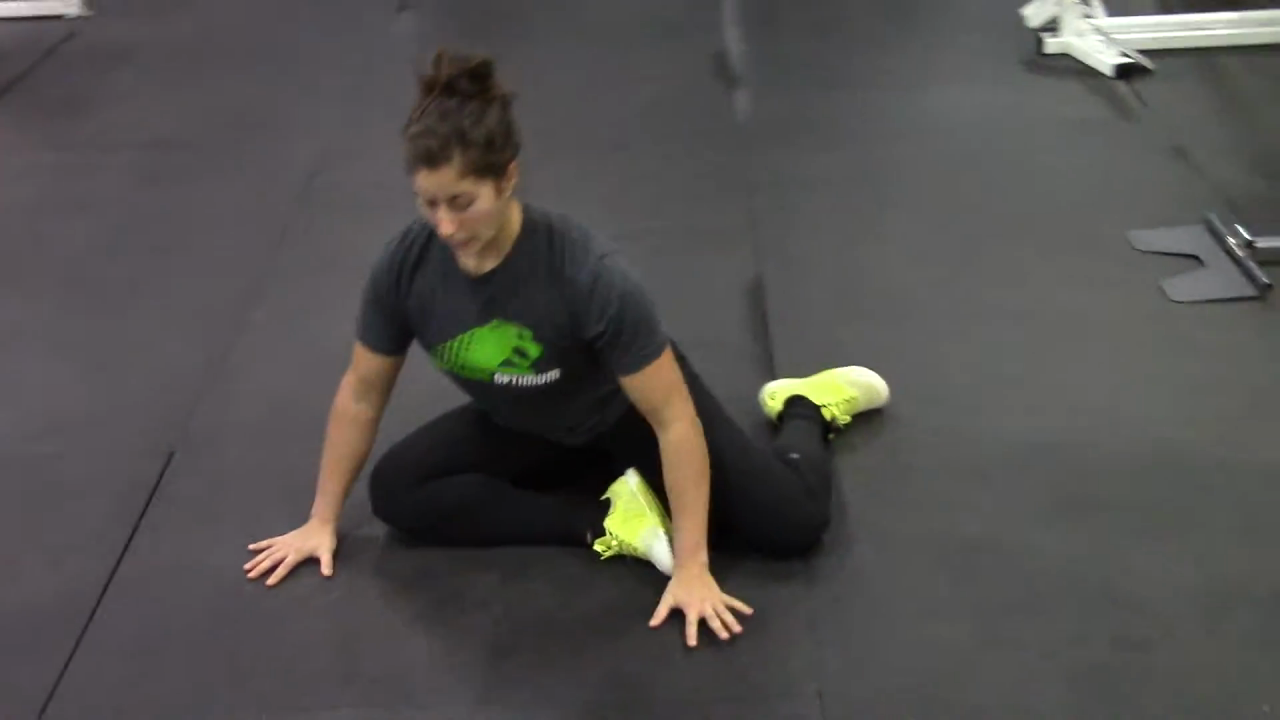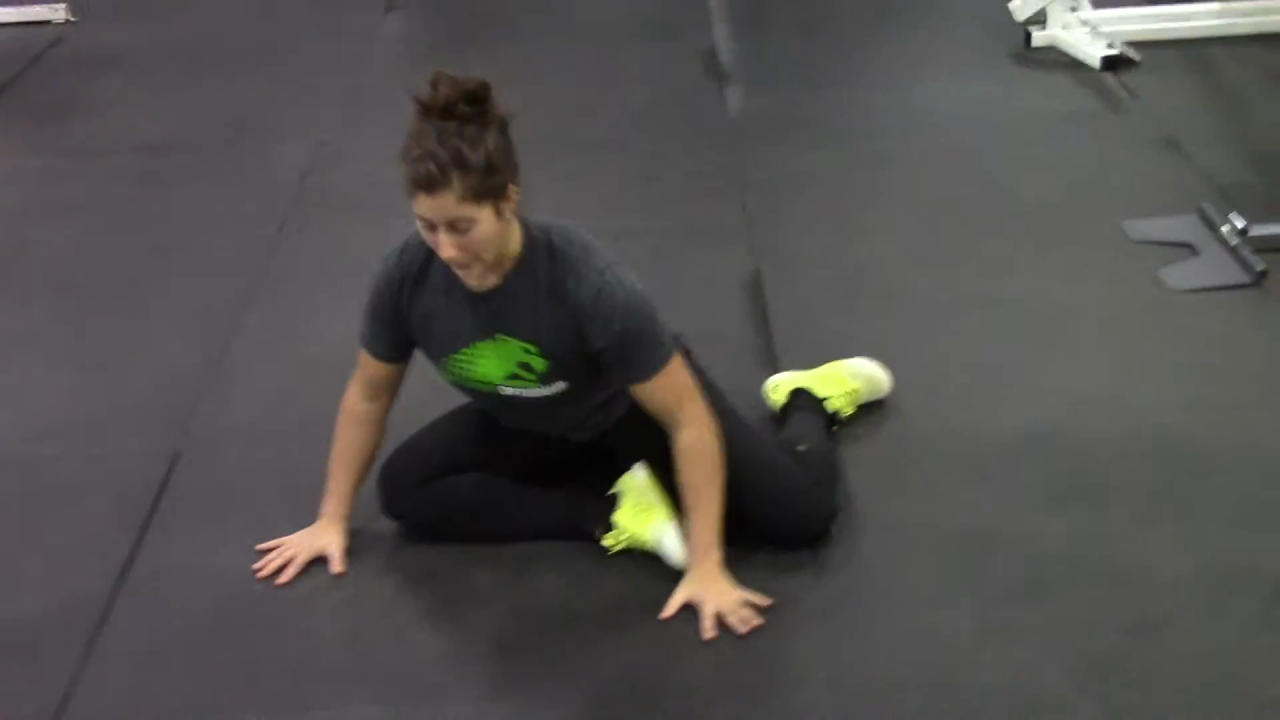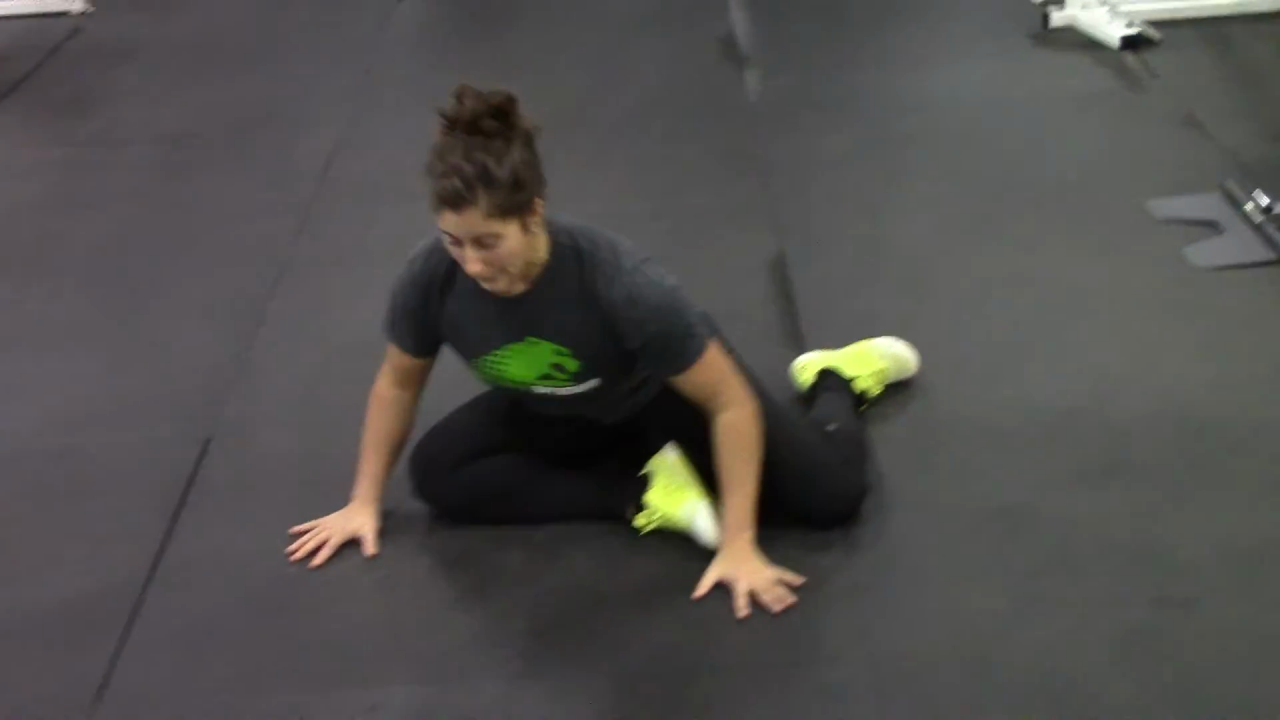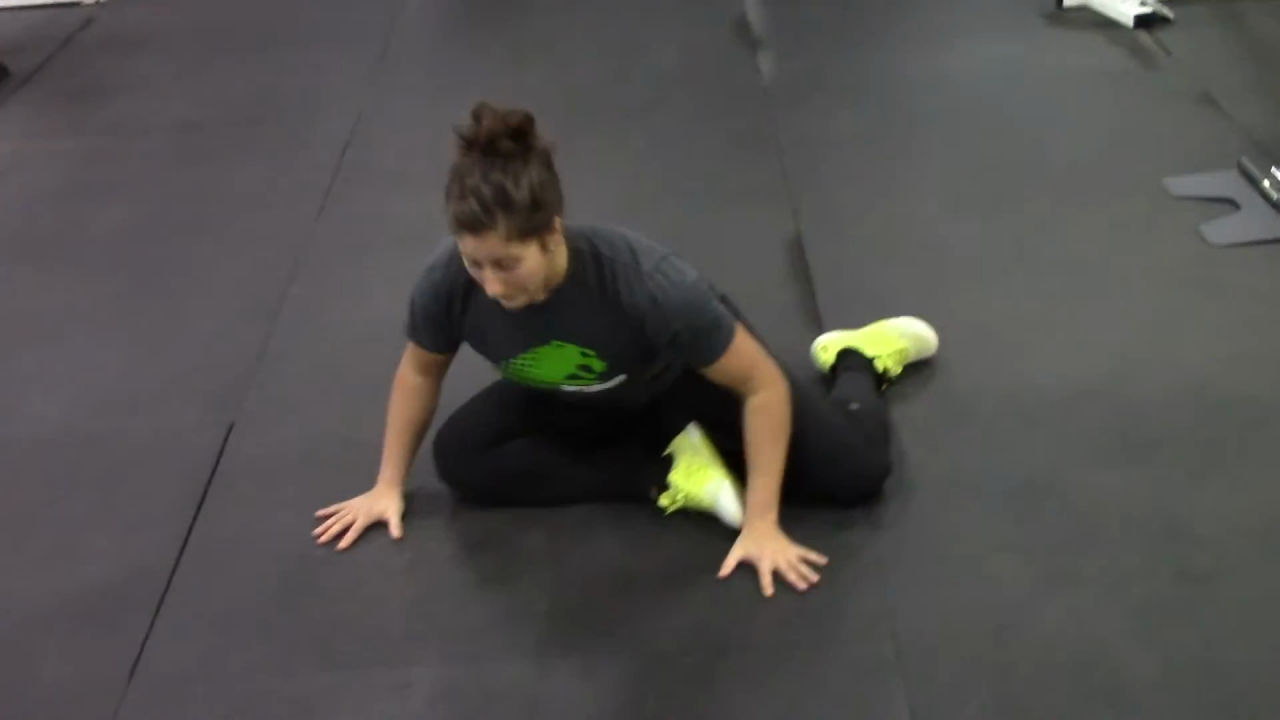
dt=0.1s
person 1, frame 1
left shoulder: (588, 273)
right shoulder: (404, 266)
left elbow: (672, 419)
right elbow: (361, 395)
left wrist: (693, 569)
right wrist: (323, 519)
left hip: (627, 413)
right hip: (523, 431)
left knee: (793, 524)
right knee: (395, 492)
left ankle: (807, 409)
right ankle: (607, 519)
person 1, frame 2
left shoulder: (591, 285)
right shoulder: (406, 277)
left elbow: (688, 421)
right elbow: (368, 397)
left wrist: (705, 566)
right wrist: (332, 519)
left hip: (634, 408)
right hip: (525, 427)
left knee: (800, 516)
right knee: (404, 491)
left ankle: (809, 400)
right ankle: (615, 512)
person 1, frame 3
left shoulder: (625, 284)
right shoulder: (429, 278)
left elbow: (732, 405)
right elbow: (398, 383)
left wrist: (738, 544)
right wrist: (365, 500)
left hip: (668, 391)
right hip: (558, 417)
left knee: (833, 492)
right knee: (436, 474)
left ankle: (837, 378)
right ankle: (648, 494)
person 1, frame 4
left shoulder: (647, 283)
right shoulder: (447, 283)
left elbow: (763, 387)
right elbow: (420, 372)
left wrist: (762, 524)
right wrist: (388, 485)
left hip: (689, 371)
left knee: (855, 473)
right knee: (459, 459)
left ankle: (857, 357)
right ankle: (670, 471)
